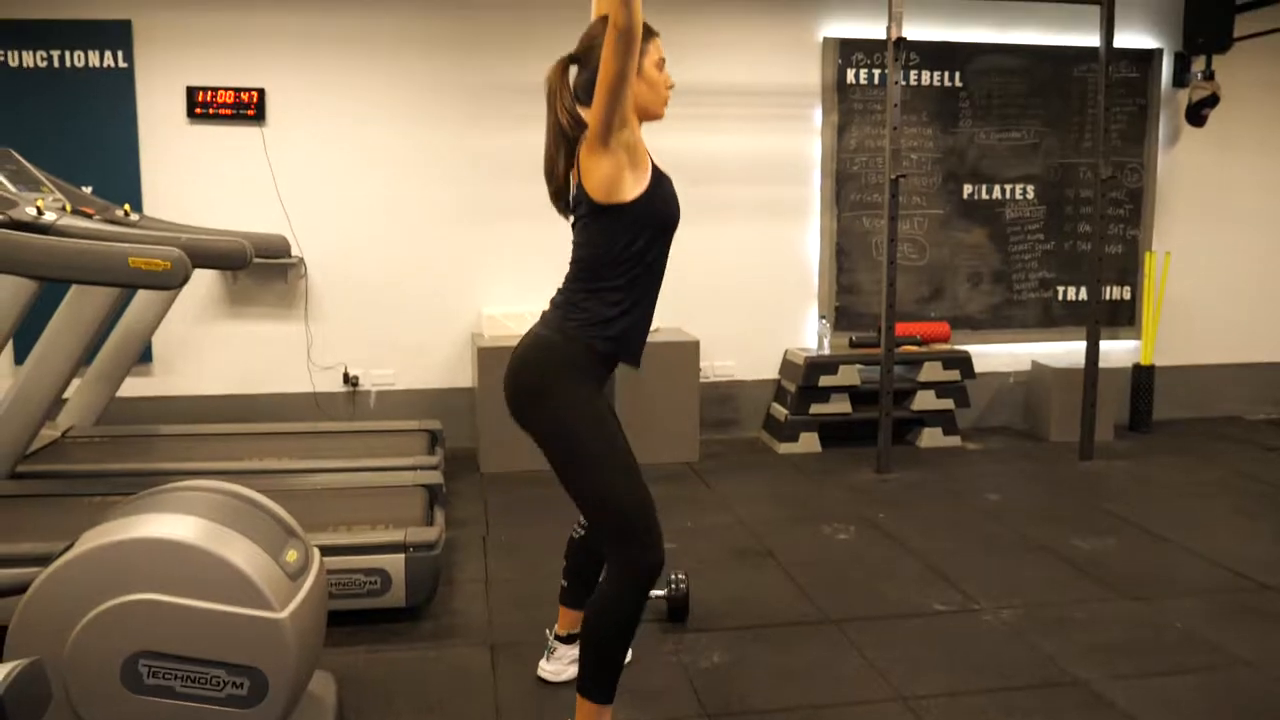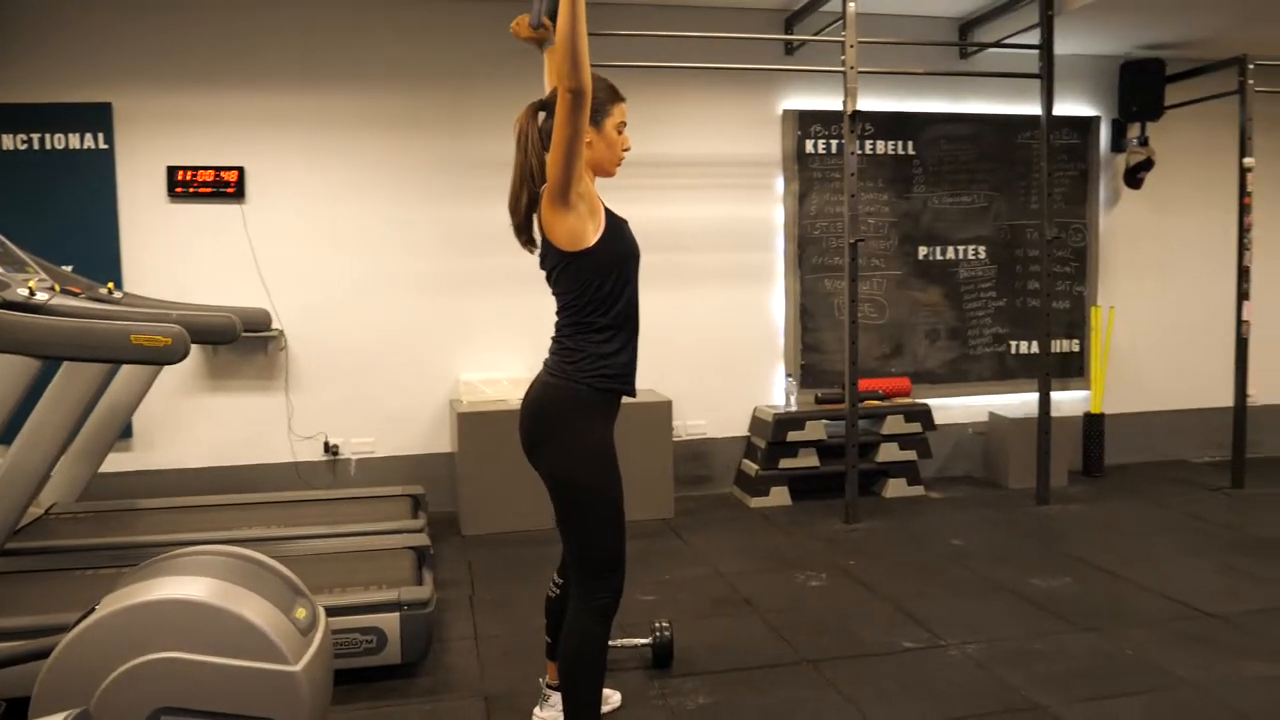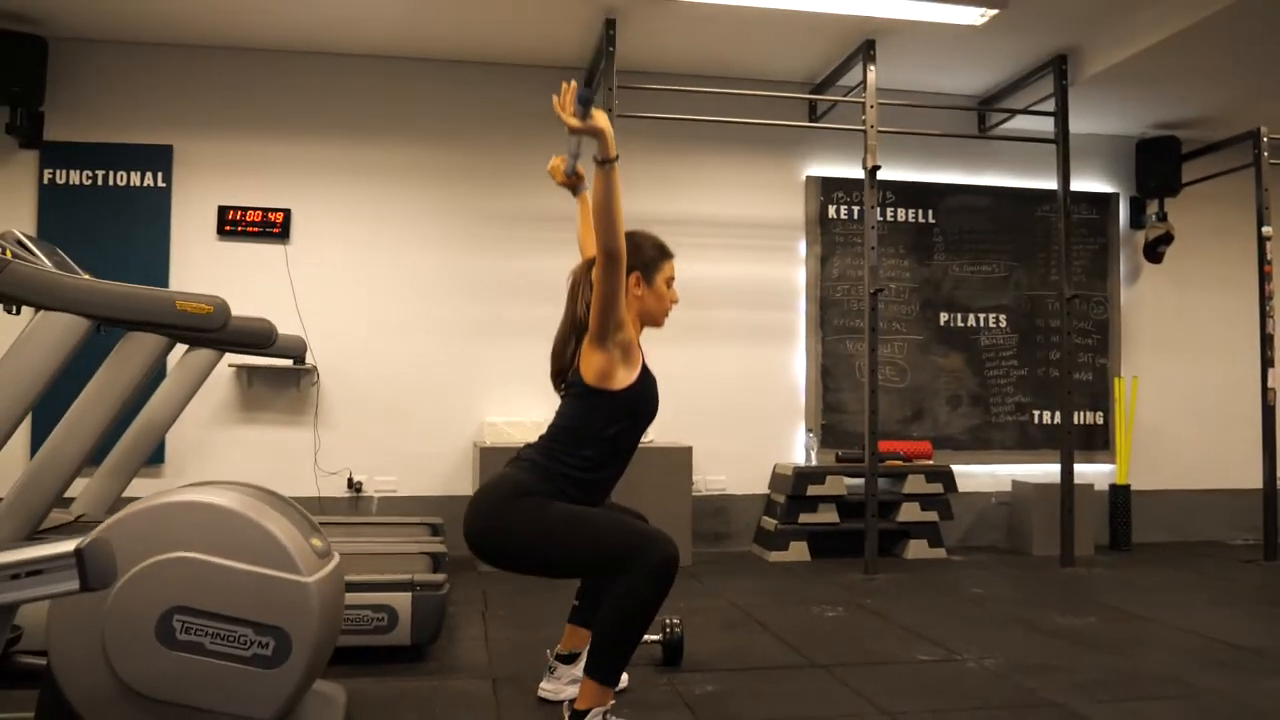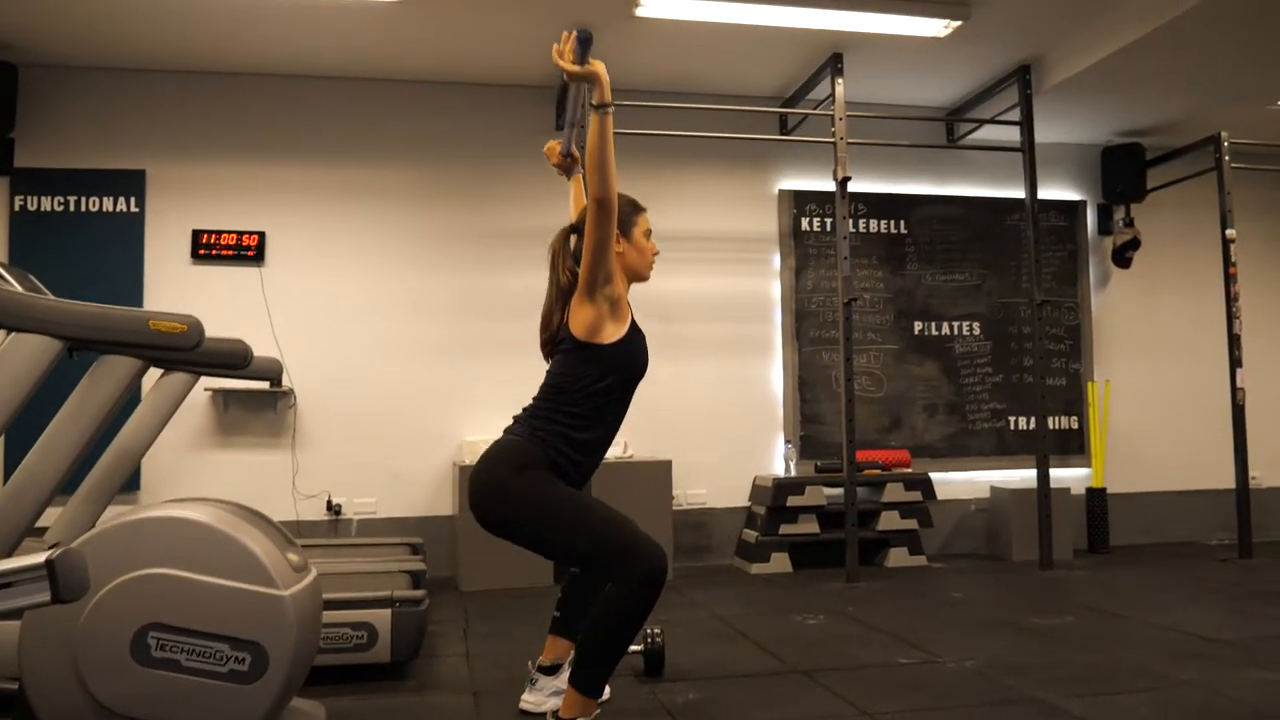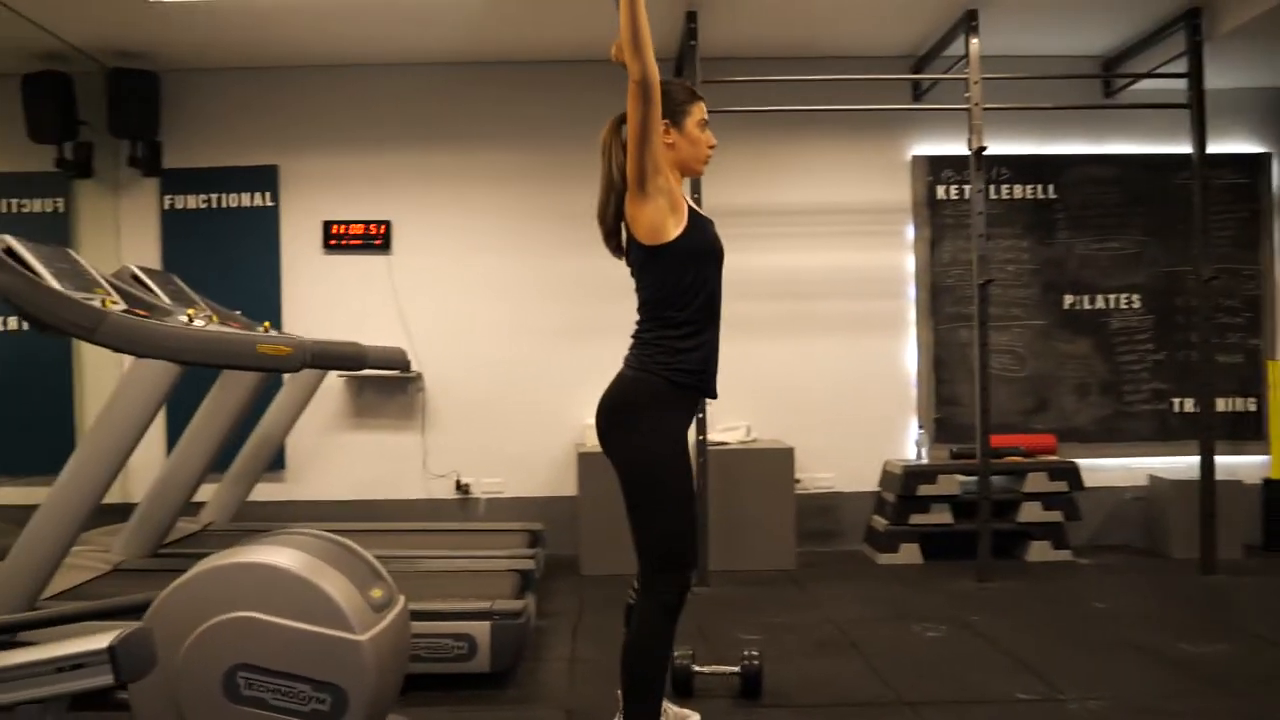
dt=1s
person 1, frame 1
left shoulder: (610, 140)
right shoulder: (612, 145)
left hip: (567, 367)
right hip: (559, 375)
left knee: (613, 500)
right knee: (639, 549)
left ankle: (568, 641)
person 1, frame 2
left shoulder: (572, 194)
right shoulder: (567, 198)
left elbow: (566, 98)
right elbow: (574, 93)
left hip: (570, 406)
right hip: (572, 412)
left knee: (583, 564)
right knee: (598, 582)
person 1, frame 3
left shoulder: (610, 335)
right shoulder: (614, 343)
left elbow: (597, 251)
right elbow: (609, 254)
left wrist: (578, 190)
right wrist: (604, 151)
left hip: (525, 500)
right hip: (510, 513)
left knee: (627, 534)
right knee: (654, 556)
left ankle: (567, 663)
person 1, frame 4
left shoulder: (598, 298)
right shoulder: (601, 301)
left elbow: (590, 213)
right elbow: (601, 208)
left wrist: (574, 171)
right wrist: (599, 101)
left hip: (524, 475)
right hip: (516, 480)
left knee: (608, 551)
right knee: (640, 563)
person 1, frame 5
left shoulder: (663, 196)
right shoulder: (654, 195)
left elbow: (652, 92)
right elbow: (645, 87)
left hip: (655, 404)
right hip: (649, 408)
left knee: (664, 569)
right knee: (666, 576)
